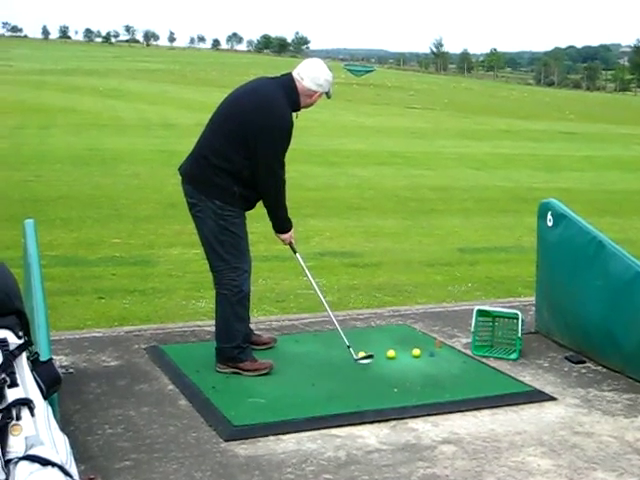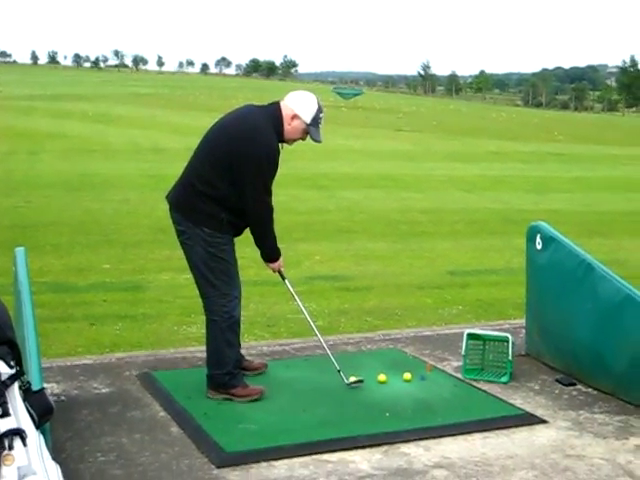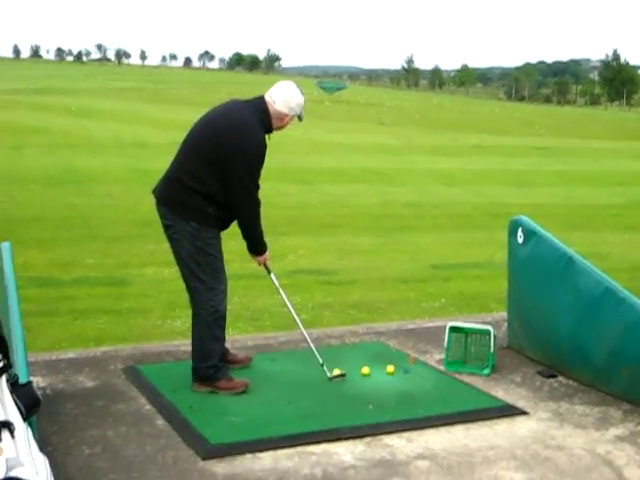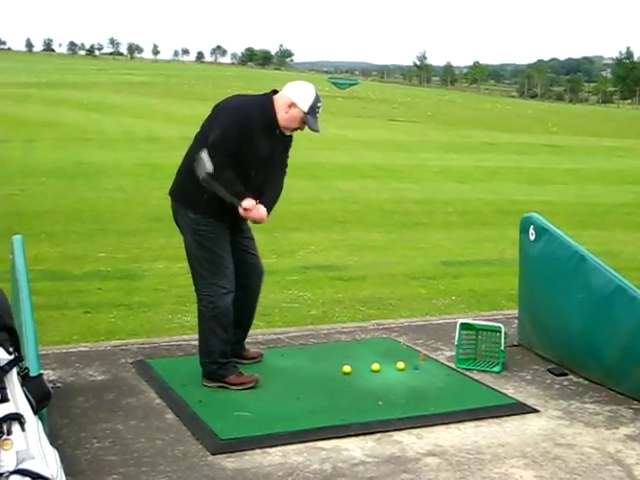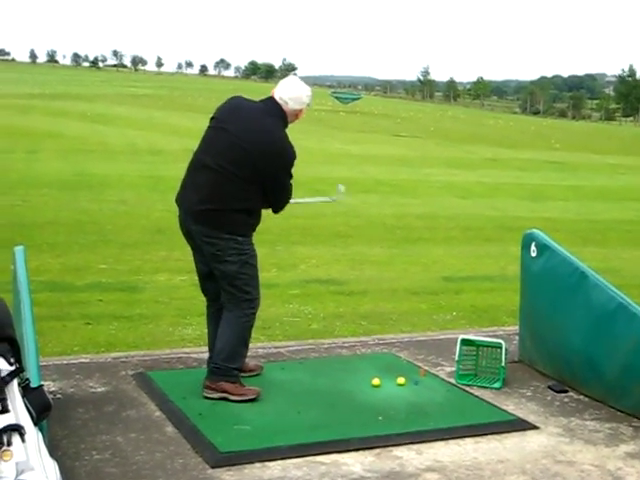
dt=1s
person 1, frame 1
left shoulder: (267, 90)
right shoulder: (275, 112)
right elbow: (270, 174)
right wrist: (282, 224)
left hip: (211, 183)
right hip: (215, 192)
left knee: (236, 268)
right knee: (233, 273)
left ankle: (239, 333)
right ankle: (231, 354)
person 1, frame 2
left shoulder: (254, 119)
right shoulder: (260, 140)
right elbow: (257, 203)
right wrist: (271, 253)
left hip: (200, 210)
right hip: (203, 218)
left knee: (226, 294)
right knee: (223, 299)
left ankle: (230, 358)
right ankle: (223, 380)
person 1, frame 3
left shoulder: (239, 112)
right shoulder: (248, 136)
right elbow: (245, 197)
right wrist: (258, 247)
left hip: (186, 204)
right hip: (190, 212)
left knee: (212, 288)
right knee: (210, 292)
left ankle: (215, 352)
right ankle: (208, 373)
person 1, frame 4
left shoulder: (281, 134)
right shoulder: (238, 111)
left elbow: (275, 176)
right elbow: (214, 161)
left wrist: (264, 207)
right wrist: (243, 200)
left hip: (232, 211)
right hip: (200, 208)
left knee: (250, 275)
right knee: (218, 288)
left ankle: (232, 346)
right ankle: (217, 369)
person 1, frame 5
left shoulder: (234, 106)
right shoulder: (277, 145)
right elbow: (278, 197)
right wrist: (275, 200)
left hip: (193, 212)
right hip: (225, 225)
left knee: (219, 294)
right knee: (242, 300)
left ankle: (227, 360)
right ankle: (220, 377)
